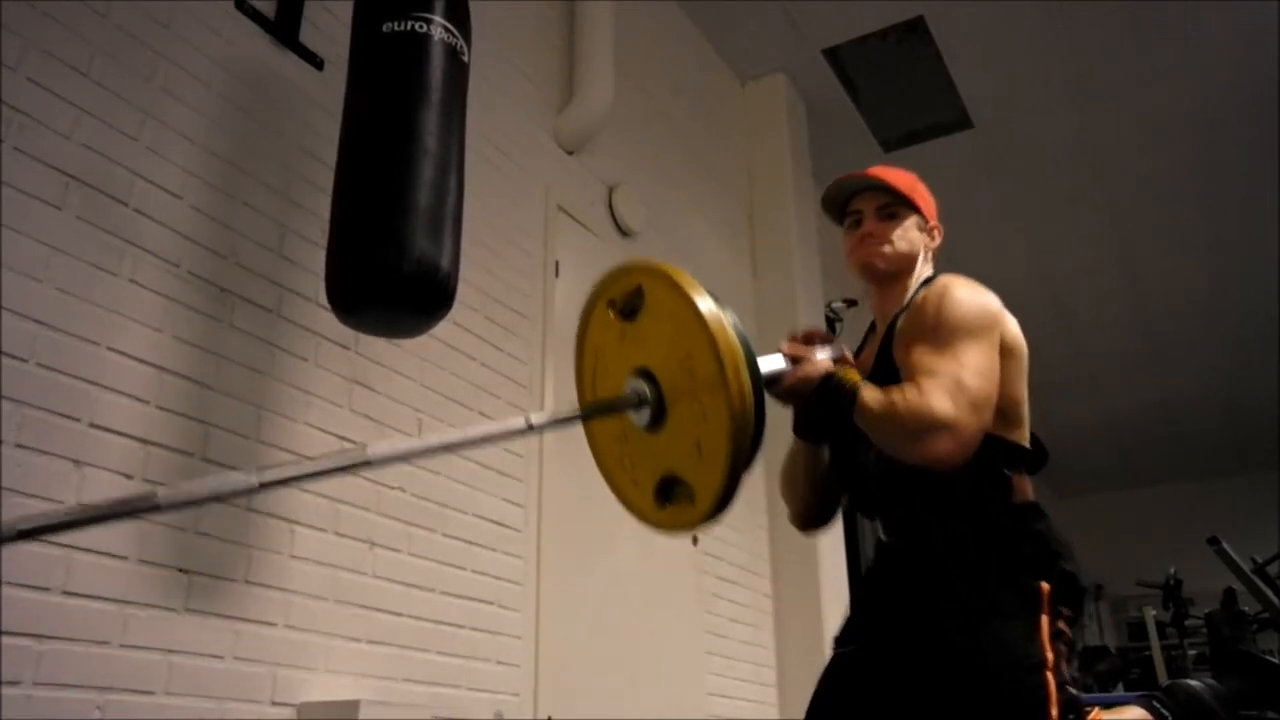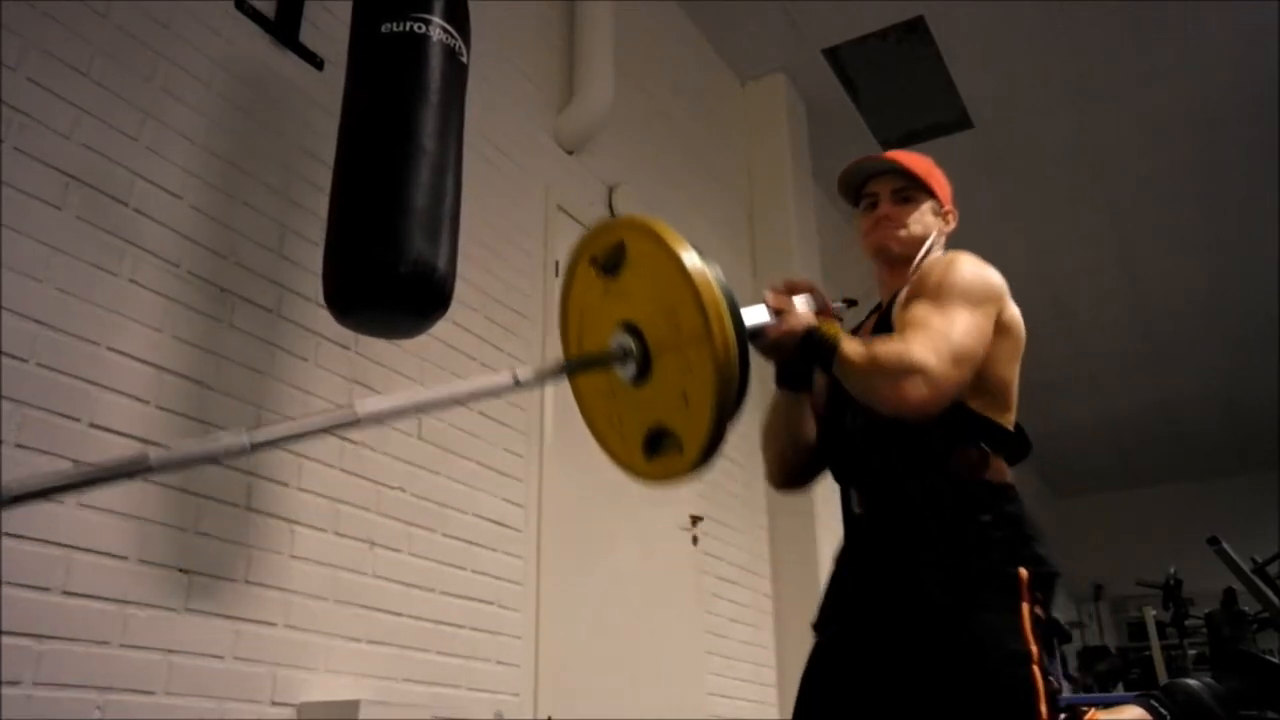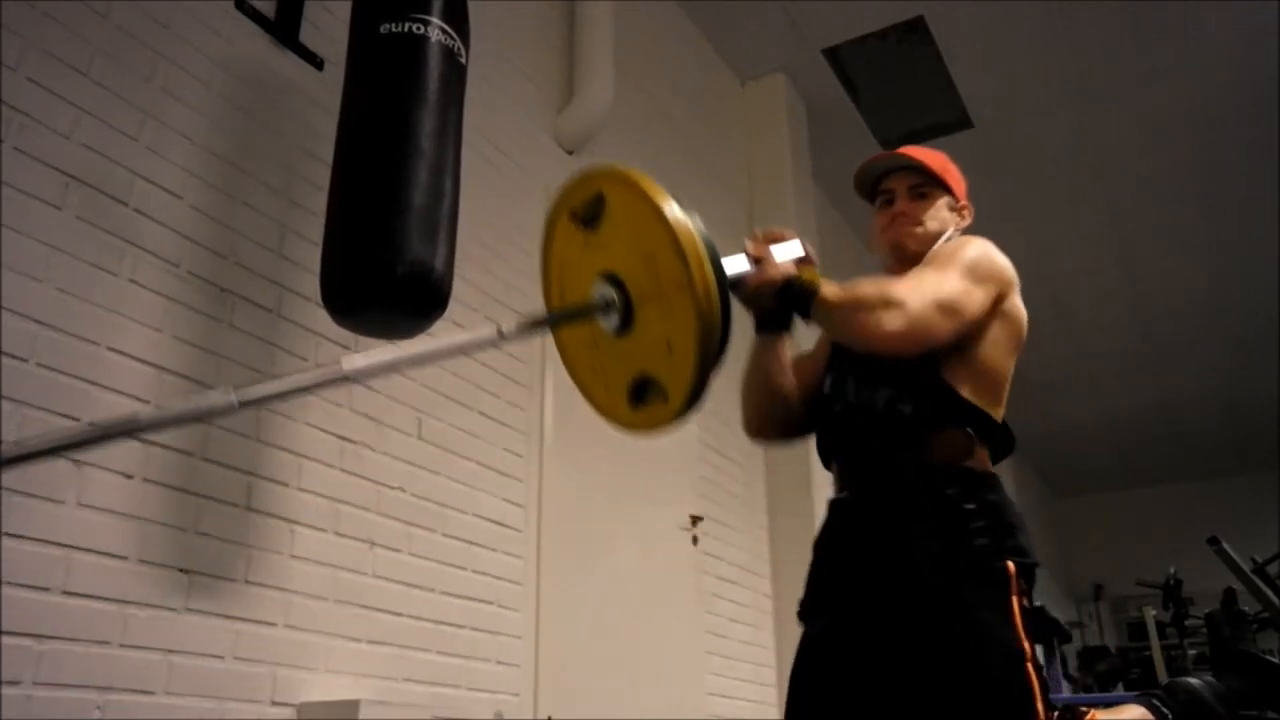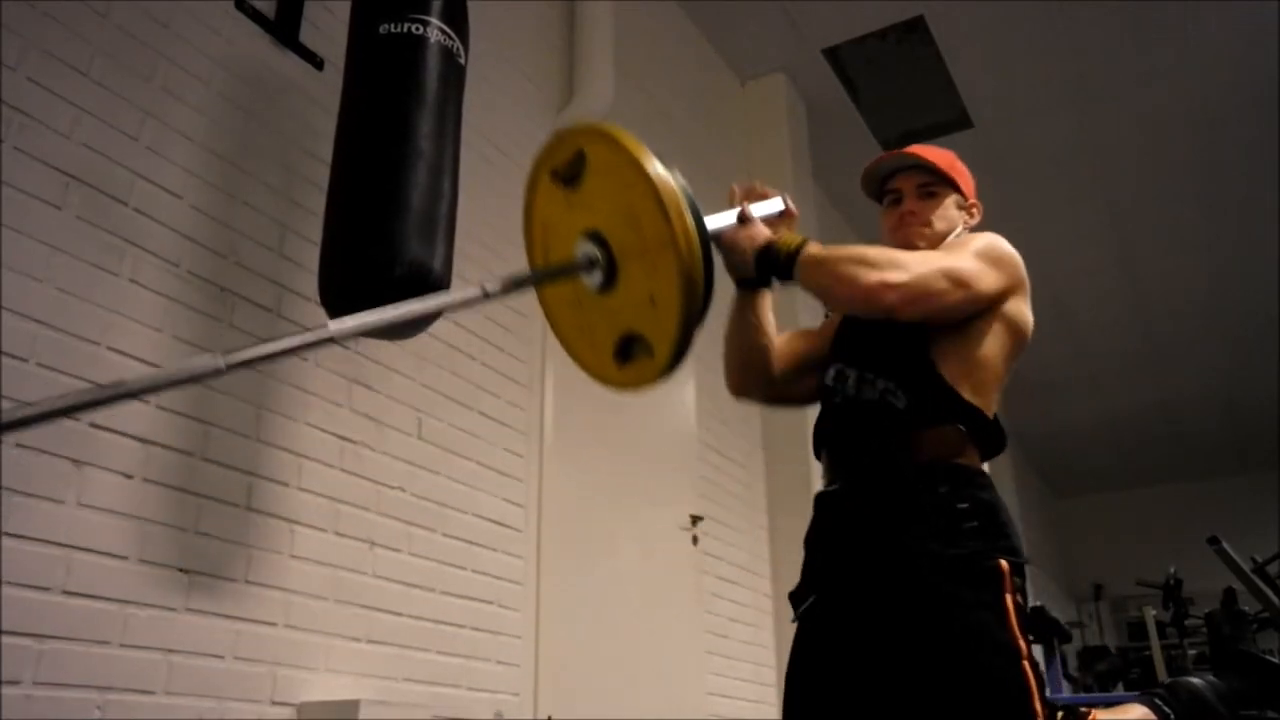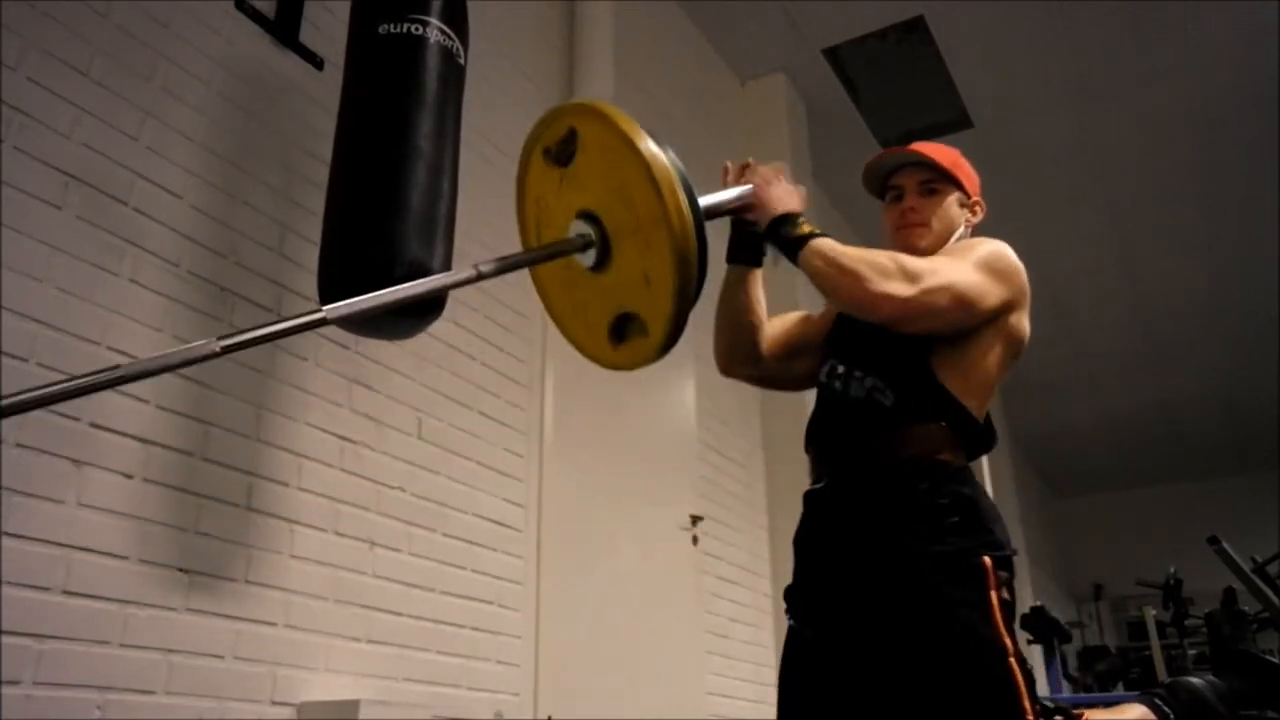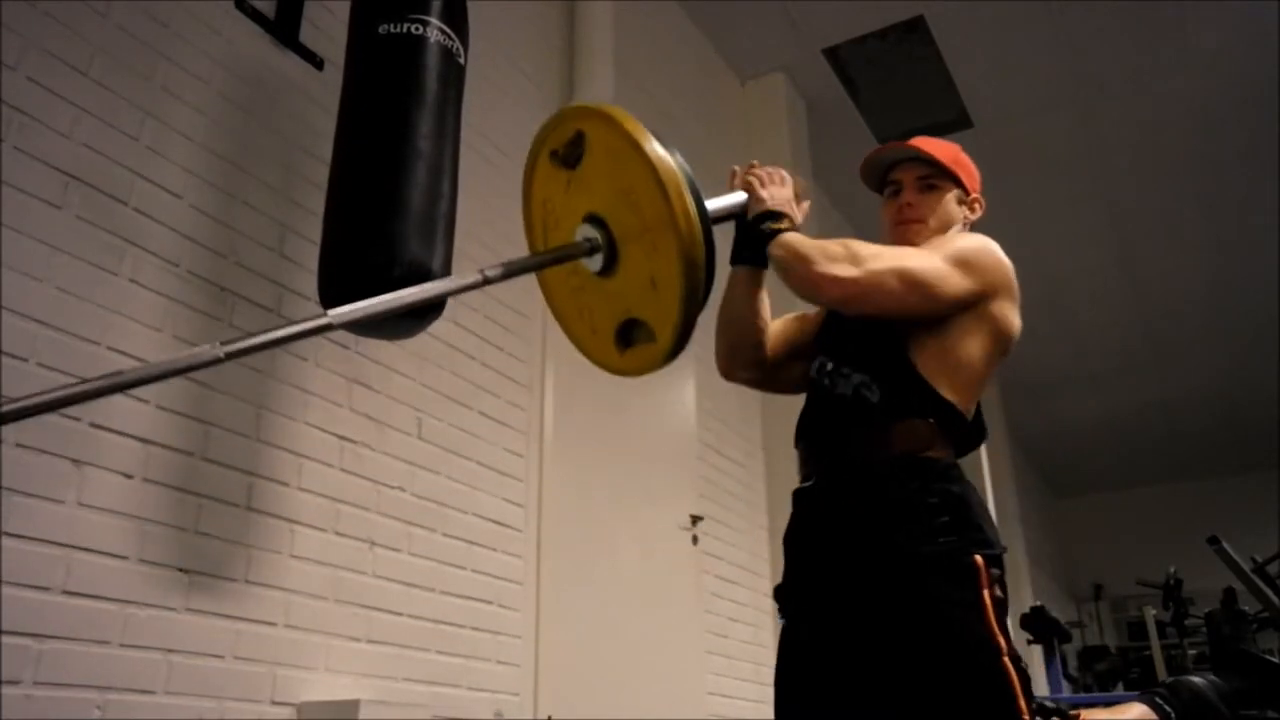
dt=0.1s
person 1, frame 1
left shoulder: (957, 304)
right shoulder: (862, 358)
left elbow: (940, 434)
right elbow: (809, 506)
left wrist: (836, 388)
right wrist: (811, 408)
left hip: (998, 574)
right hip: (906, 581)
person 1, frame 2
left shoulder: (960, 277)
right shoulder: (855, 341)
left elbow: (915, 381)
right elbow: (787, 469)
left wrist: (821, 341)
right wrist: (791, 372)
left hip: (973, 553)
right hip: (874, 563)
person 1, frame 3
left shoulder: (977, 263)
right shoulder: (853, 325)
left elbow: (895, 320)
right elbow: (768, 419)
left wrist: (802, 285)
right wrist: (770, 316)
left hip: (952, 537)
right hip: (851, 549)
person 1, frame 4
left shoulder: (986, 260)
right shoulder: (853, 315)
left elbow: (889, 283)
right elbow: (755, 377)
left wrist: (786, 252)
right wrist: (752, 277)
left hip: (944, 534)
right hip: (843, 542)
person 1, frame 5
left shoulder: (989, 266)
right shoulder: (854, 309)
left elbow: (897, 294)
right elbow: (742, 357)
left wrist: (795, 229)
right wrist: (748, 243)
left hip: (931, 530)
right hip: (832, 537)
person 1, frame 6
left shoulder: (974, 261)
right shoulder: (846, 309)
left elbow: (842, 274)
right elbow: (744, 362)
left wrist: (774, 223)
right wrist: (751, 247)
left hip: (922, 528)
right hip: (825, 537)
